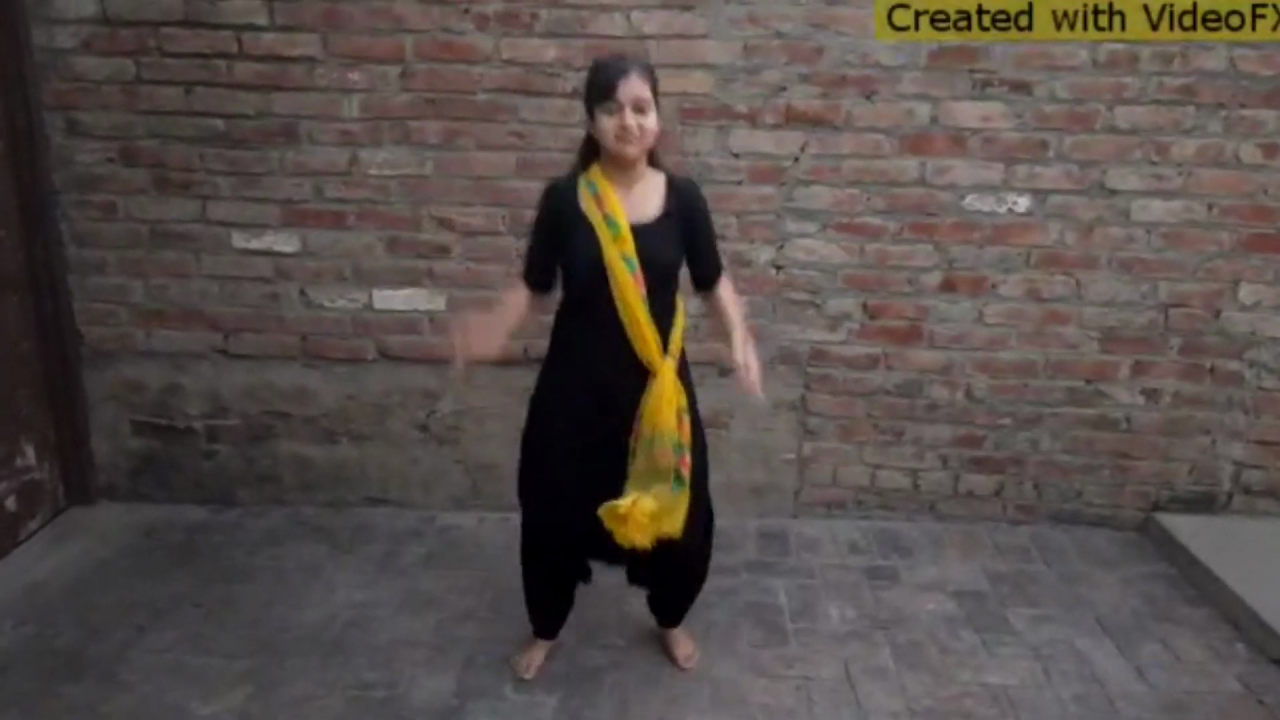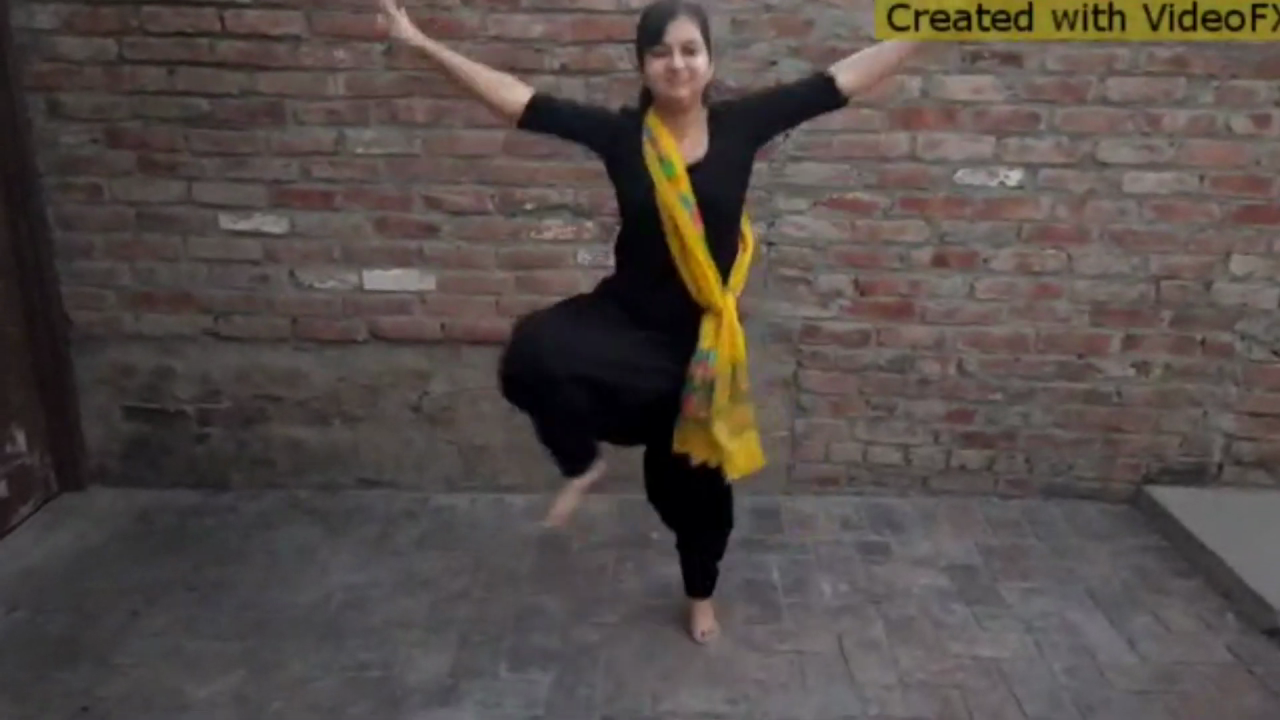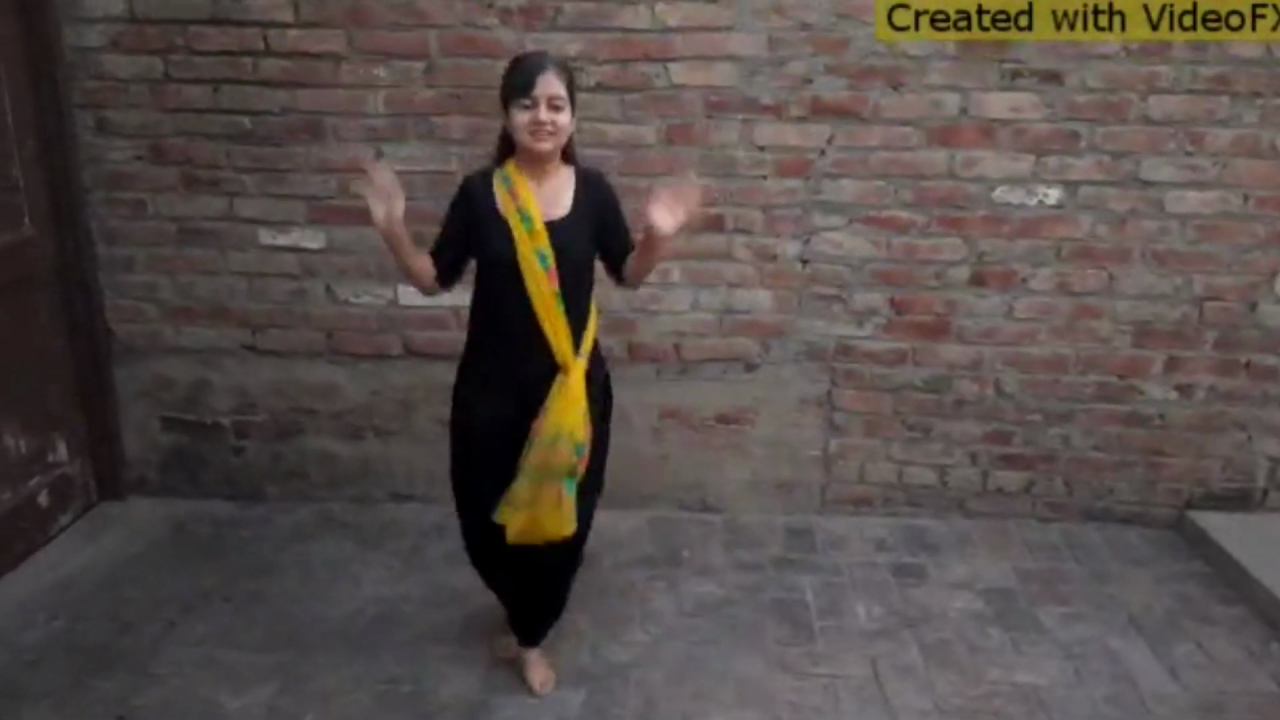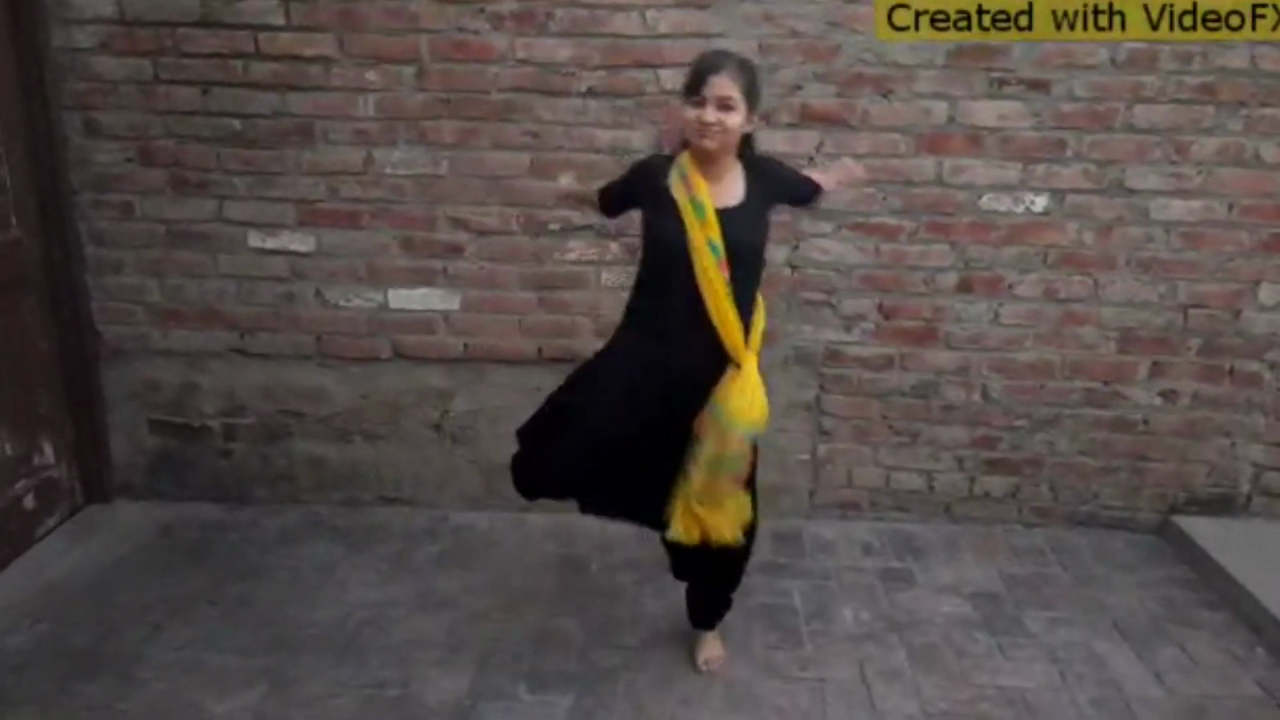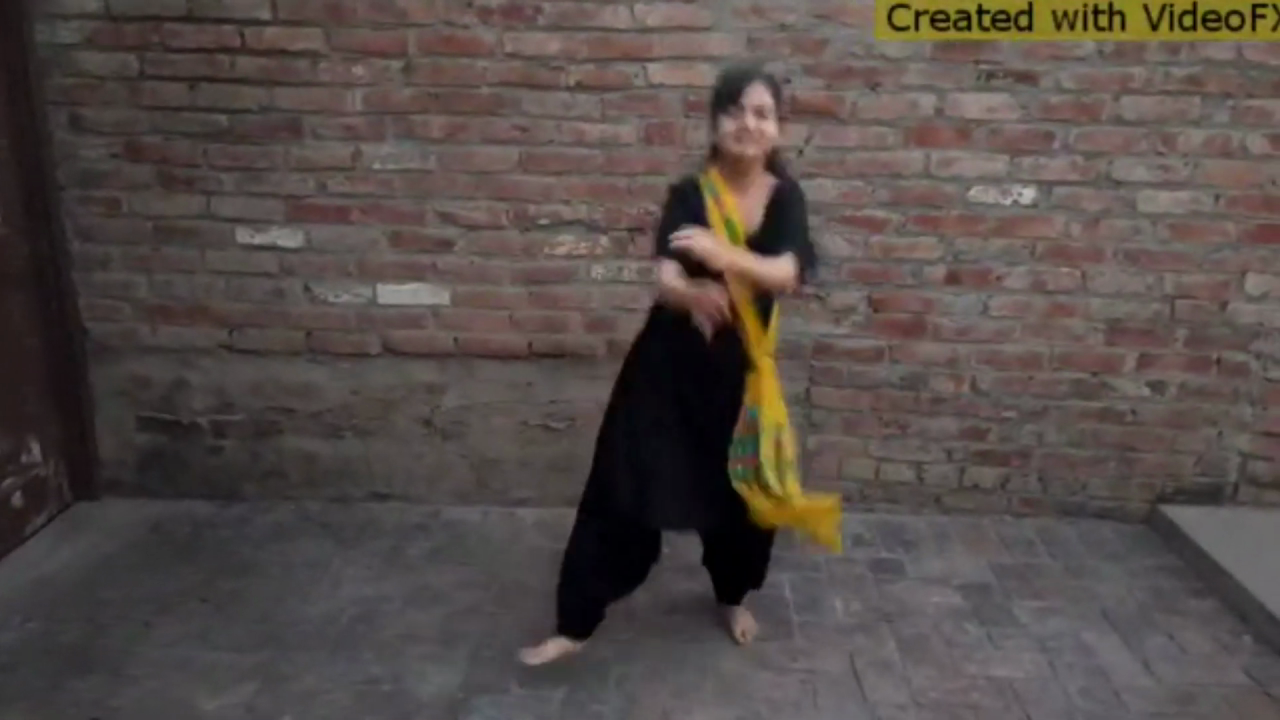
dt=1s
person 1, frame 1
left shoulder: (682, 197)
right shoulder: (564, 199)
left elbow: (713, 282)
right elbow: (534, 284)
left wrist: (740, 342)
right wrist: (494, 328)
left hip: (658, 388)
right hip: (575, 389)
left knee: (683, 520)
right knee: (555, 518)
left ankle: (671, 620)
right ankle: (544, 631)
person 1, frame 2
left shoulder: (741, 123)
right shoulder: (616, 132)
left elbow: (841, 81)
right elbow: (518, 100)
left hip: (704, 329)
right hip: (624, 316)
left knee: (697, 470)
right knee: (534, 355)
left ankle: (700, 594)
right ankle: (582, 463)
person 1, frame 3
left shoulder: (593, 190)
right shoulder: (478, 192)
left elbow: (628, 275)
right elbow: (434, 277)
left wrist: (657, 234)
right wrist: (391, 227)
right hip: (491, 386)
right knee: (489, 521)
left ankle: (530, 636)
right ankle: (519, 614)
person 1, frame 4
left shoulder: (764, 177)
right shoulder: (654, 176)
left elbow: (808, 188)
right elbow: (610, 200)
left wrist: (839, 175)
right wrist: (575, 192)
left hip: (722, 376)
right hip: (642, 363)
right knee: (553, 459)
left ankle: (706, 623)
person 1, frame 5
left shoulder: (784, 197)
right shoulder: (688, 196)
left elbow: (786, 273)
right elbow: (666, 277)
left wrist: (725, 255)
right wrist: (691, 293)
left hip: (739, 374)
right hip: (671, 368)
left knee: (743, 499)
right knee: (620, 498)
left ankle: (733, 598)
right ankle: (573, 626)
